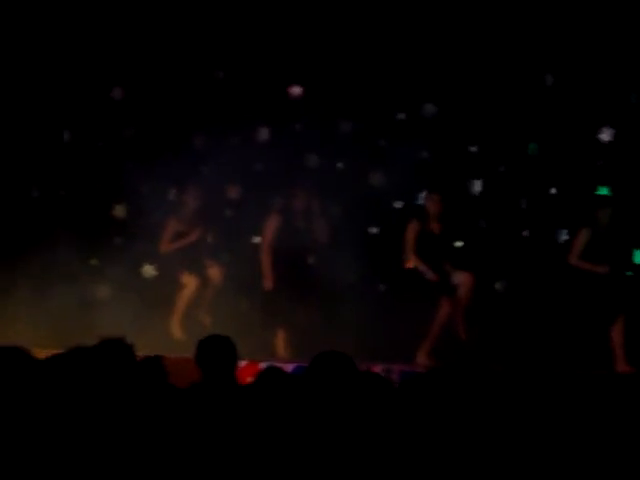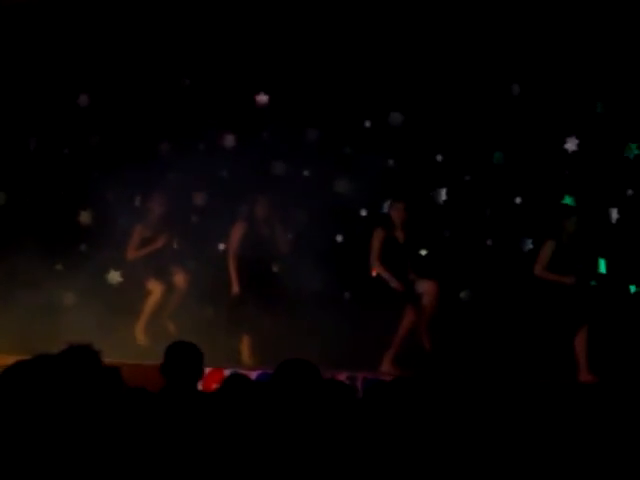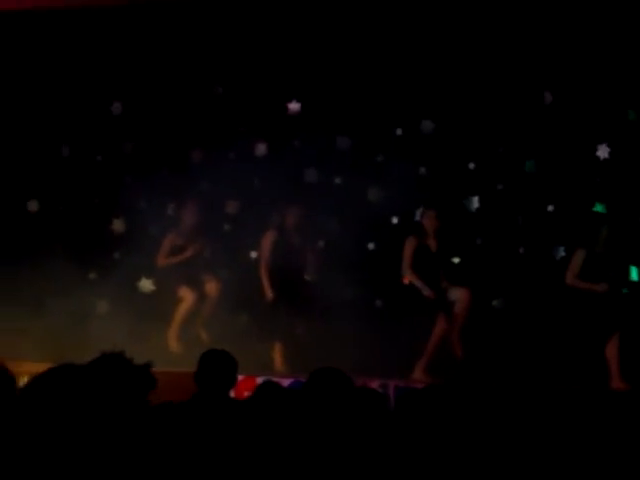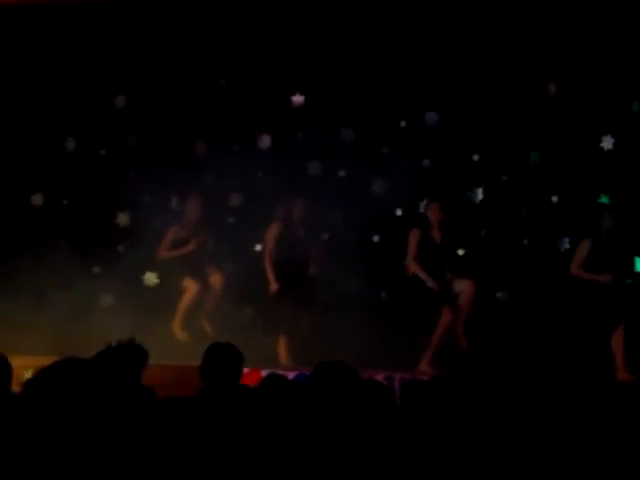
dt=0.3s
person 1, frame 1
left shoulder: (441, 227)
right shoulder: (416, 224)
left elbow: (443, 255)
right elbow: (409, 253)
left wrist: (448, 268)
right wrist: (427, 271)
left hip: (440, 272)
right hip: (420, 273)
left knee: (461, 286)
person 1, frame 2
left shoulder: (406, 235)
right shoulder: (381, 232)
right elbow: (374, 261)
left wrist: (412, 276)
right wrist: (391, 280)
left hip: (404, 280)
right hip: (385, 281)
left knee: (430, 288)
person 1, frame 3
left shoulder: (439, 243)
right shoulder: (413, 240)
right elbow: (406, 269)
left wrist: (444, 284)
right wrist: (423, 287)
left hip: (436, 289)
right hip: (417, 289)
left knee: (464, 294)
person 1, frame 4
left shoulder: (443, 235)
right shoulder: (418, 232)
left elbow: (444, 262)
right elbow: (410, 261)
left wrist: (449, 275)
right wrist: (428, 279)
left hip: (442, 280)
right hip: (423, 281)
left knee: (463, 294)
person 2, frame 1
left shoulder: (308, 220)
right shoulder: (277, 218)
left elbow: (322, 240)
right elbow: (266, 248)
left wrist: (316, 215)
right wrist: (267, 276)
left hip: (300, 271)
right hip: (281, 271)
right knee: (286, 304)
right ankle: (282, 342)
person 2, frame 2
left shoulder: (271, 228)
right shoulder: (243, 226)
left elbow: (283, 250)
right elbow: (232, 255)
left wrist: (277, 225)
right wrist: (235, 282)
left hip: (265, 278)
right hip: (247, 278)
right knee: (252, 311)
right ankle: (246, 349)
person 2, frame 3
left shoulder: (301, 238)
right shoulder: (273, 235)
left elbow: (308, 264)
right elbow: (263, 264)
right wrist: (267, 288)
left hip: (296, 286)
right hip: (278, 286)
right knee: (284, 318)
right ankle: (278, 355)
person 2, frame 4
left shoulder: (305, 231)
right shoulder: (278, 227)
left elbow: (312, 256)
right elbow: (267, 256)
right wrist: (272, 280)
left hip: (301, 279)
right hip: (284, 279)
right knee: (288, 310)
right ankle: (283, 348)
person 3, frame 1
left shoulder: (609, 235)
right shoulder: (587, 232)
left elbow: (611, 260)
right elbow: (573, 259)
right wrist: (597, 268)
left hip: (606, 284)
right hip: (589, 285)
left knee: (617, 317)
left ankle: (620, 362)
person 3, frame 2
left shoulder: (574, 245)
right shoulder: (553, 243)
left elbow: (576, 270)
right elbow: (538, 270)
right wrist: (563, 279)
left hip: (570, 295)
right hip: (555, 295)
left knee: (581, 327)
left ankle: (583, 371)
person 3, frame 3
left shoulder: (608, 253)
right shoulder: (583, 252)
left elbow: (611, 278)
right elbow: (569, 279)
right wrist: (595, 287)
left hip: (604, 303)
right hip: (587, 304)
left knee: (613, 335)
left ankle: (615, 379)
person 3, frame 4
left shoulder: (611, 243)
right shoulder: (589, 242)
right elbow: (574, 269)
right wrist: (599, 278)
left hip: (608, 293)
right hip: (592, 294)
left knee: (618, 326)
left ankle: (621, 370)
person 4, frame 1
left shoulder: (198, 219)
right shoulder: (175, 221)
left elbow: (202, 242)
right elbow: (163, 248)
right wrist: (188, 239)
left hip: (195, 256)
right hip: (177, 259)
left knee: (217, 274)
right knee: (194, 282)
left ankle: (203, 309)
right ankle: (175, 320)
person 4, frame 2
left shoulder: (164, 226)
right shoulder: (141, 228)
left elbow: (168, 248)
right elbow: (130, 255)
right wrist: (155, 245)
left hip: (160, 262)
right hip: (143, 266)
left knee: (182, 280)
right knee: (159, 289)
left ankle: (167, 316)
right ankle: (140, 326)
person 4, frame 3
left shoulder: (197, 235)
right shoulder: (173, 236)
left elbow: (201, 257)
right elbow: (160, 262)
right wrist: (185, 255)
left hip: (193, 271)
right hip: (174, 274)
left knee: (214, 288)
right knee: (191, 296)
left ankle: (200, 325)
right ankle: (172, 333)
person 4, frame 4
left shoulder: (201, 229)
right shoulder: (176, 229)
right elbow: (161, 254)
right wrist: (186, 249)
left hip: (196, 263)
right hip: (179, 266)
left knee: (218, 280)
right knee: (194, 287)
left ankle: (204, 317)
right ankle: (177, 323)
